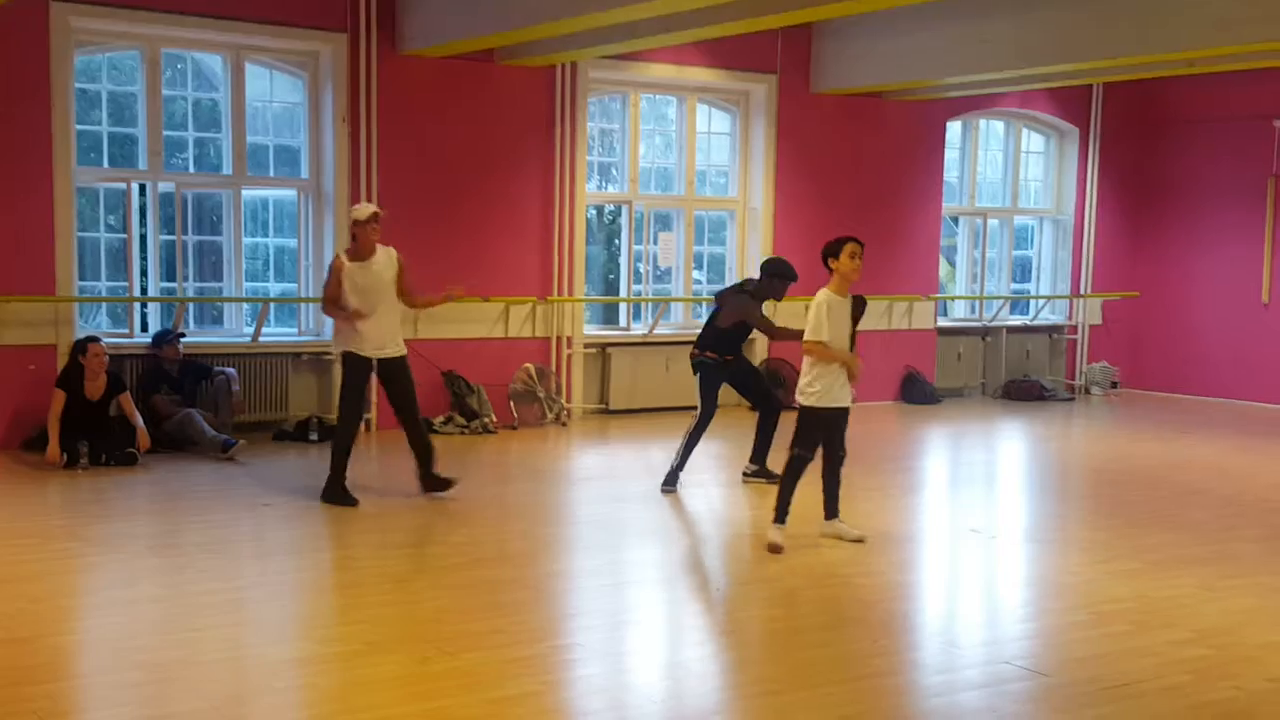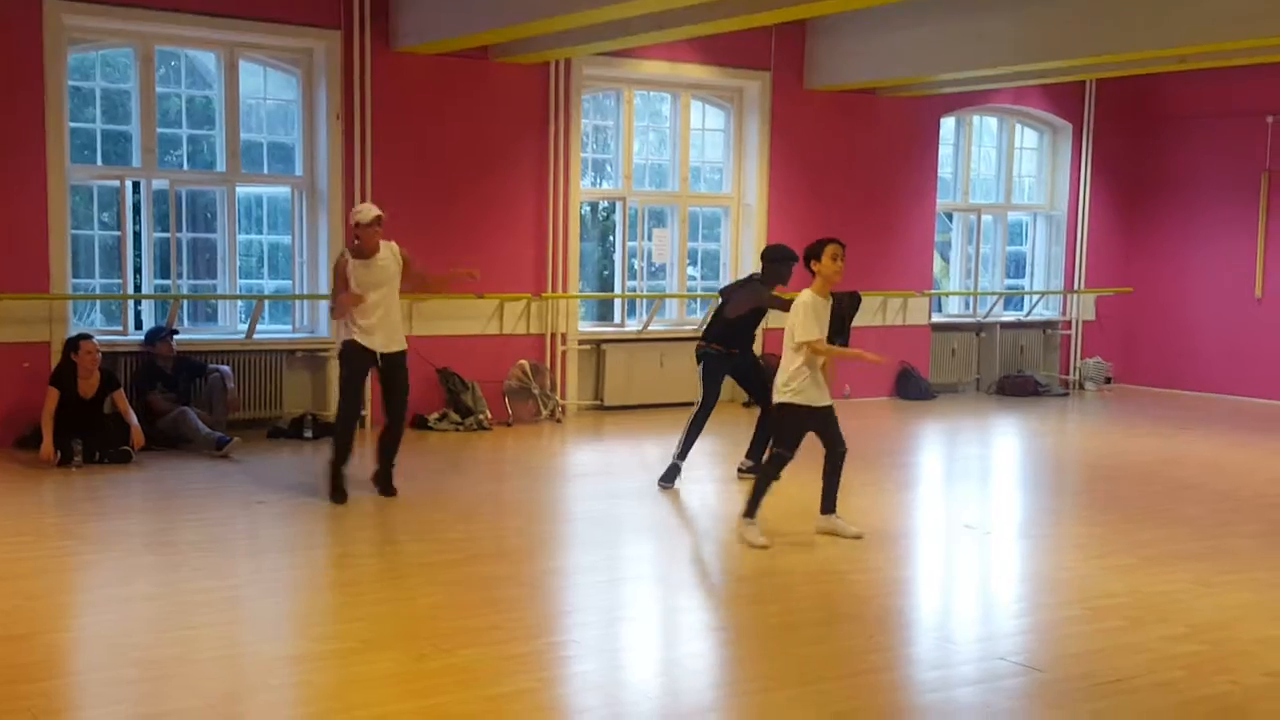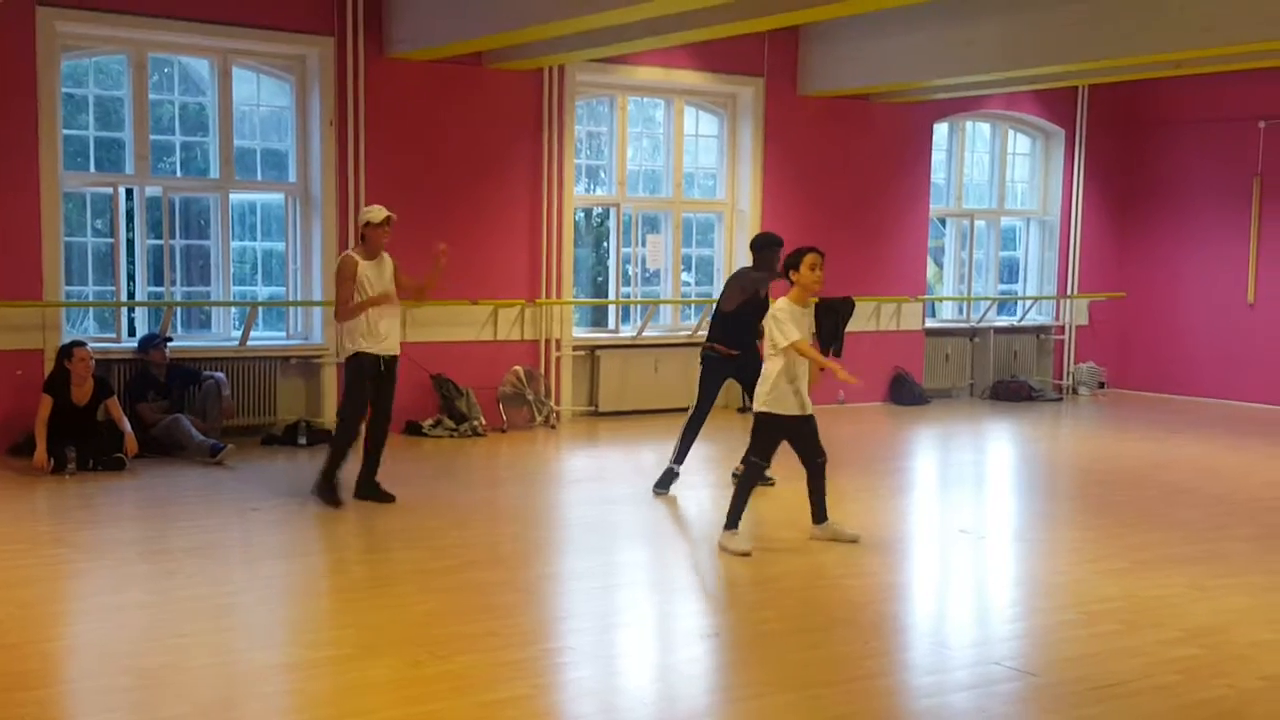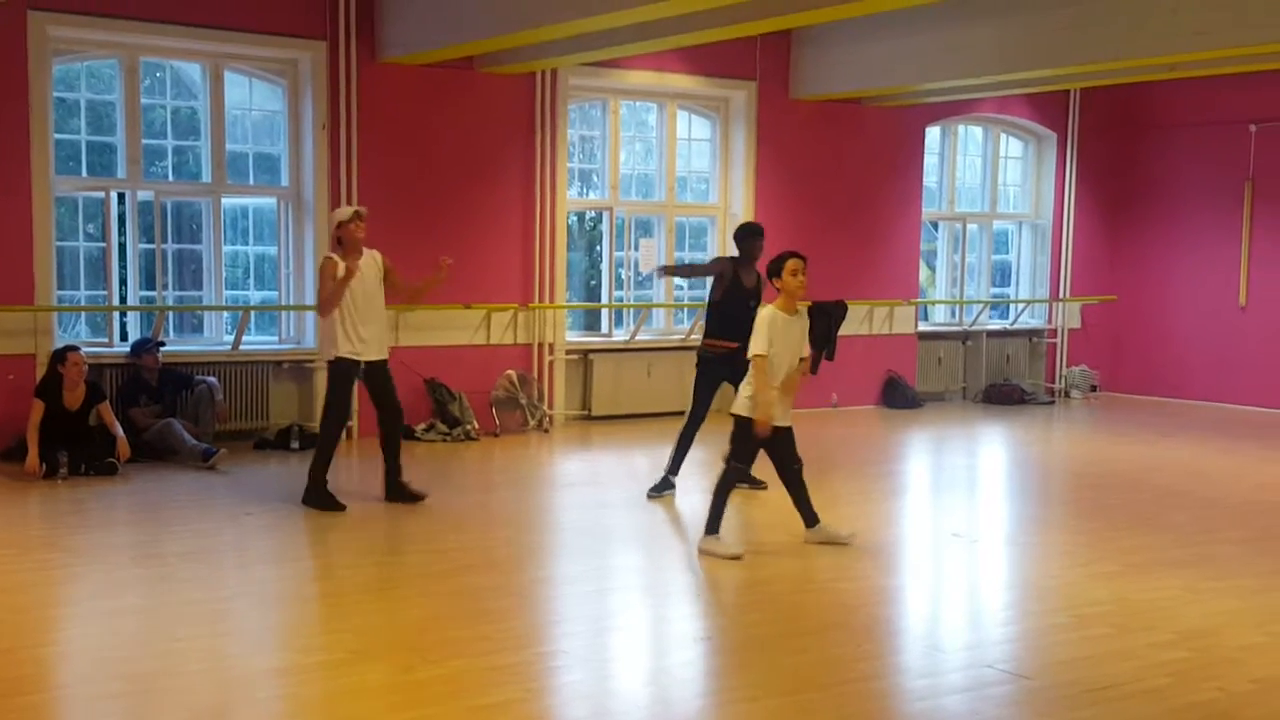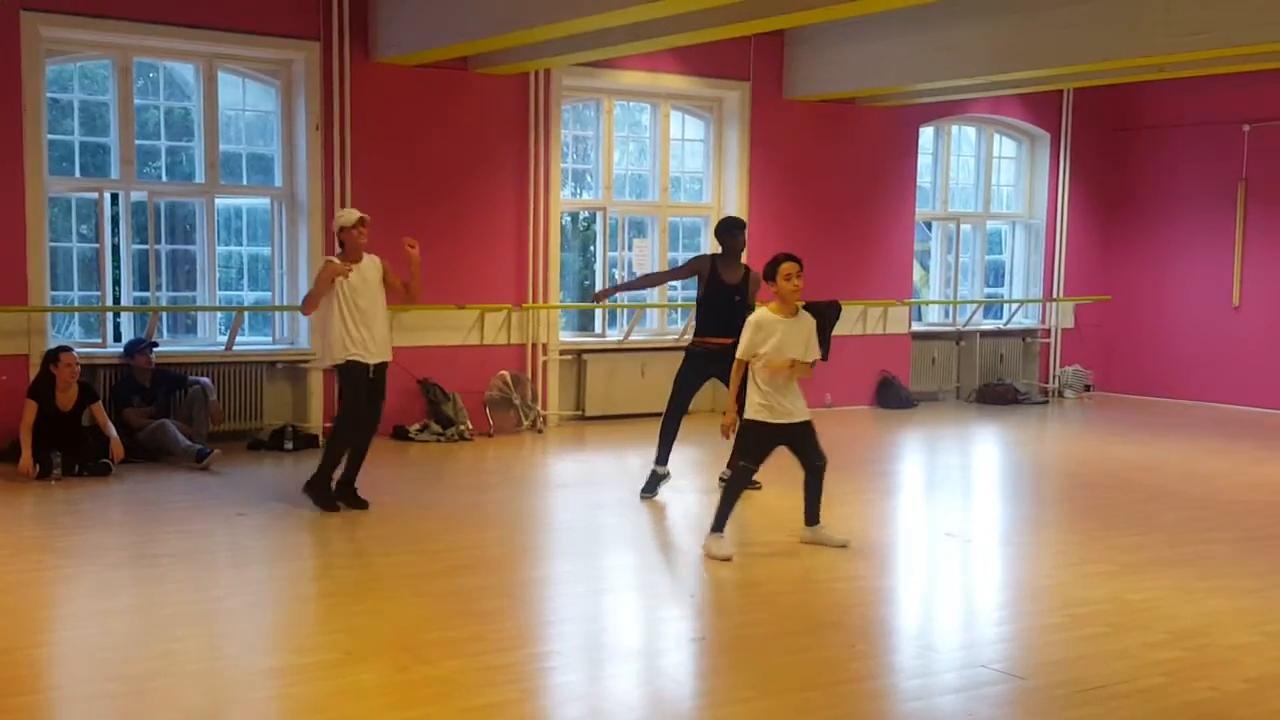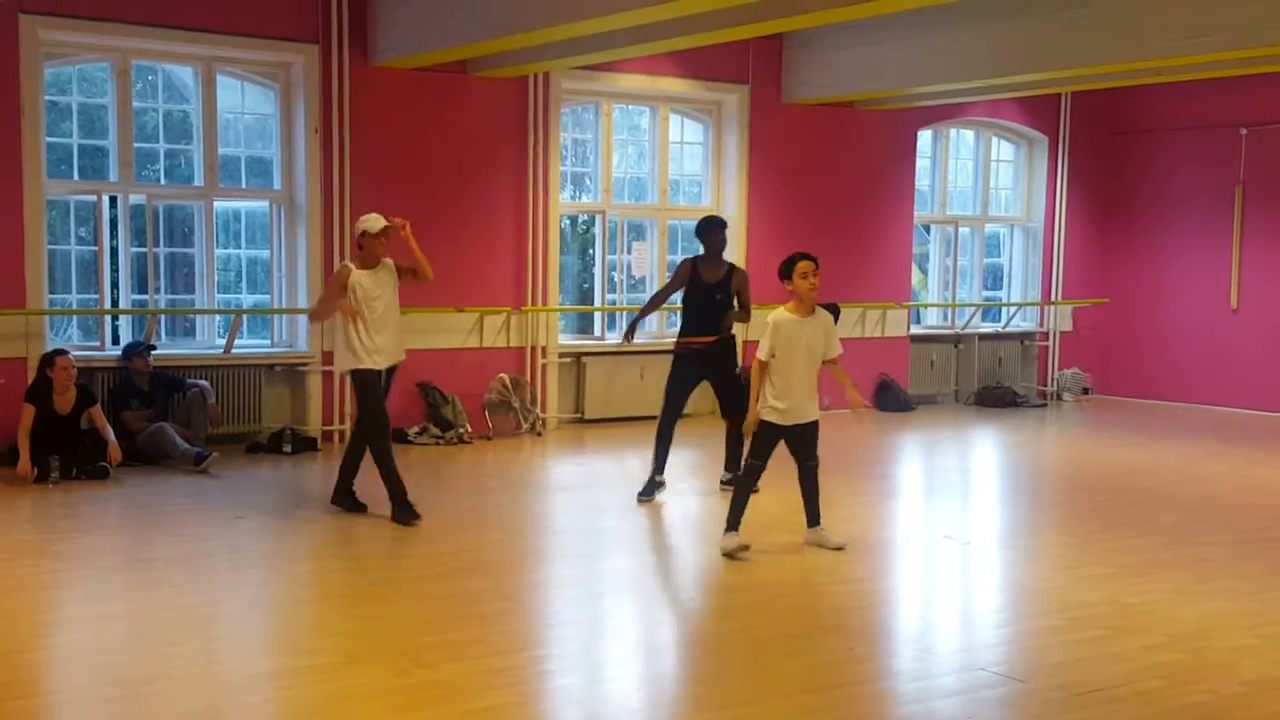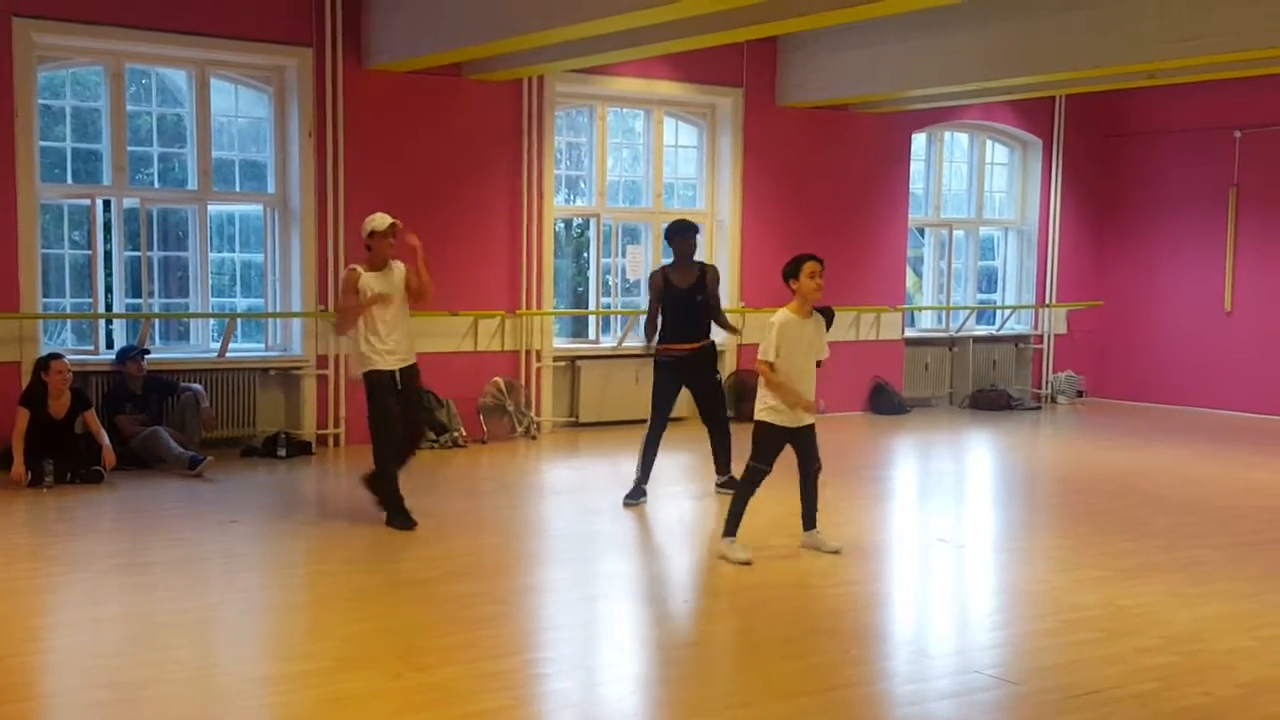
dt=0.3s
person 1, frame 1
left shoulder: (847, 301)
right shoulder: (823, 301)
right elbow: (812, 347)
left wrist: (849, 363)
right wrist: (847, 358)
left hip: (840, 394)
right hip: (816, 393)
left knee: (835, 457)
right knee: (800, 457)
left ankle: (831, 520)
right ankle: (778, 525)
person 1, frame 2
left shoulder: (827, 301)
right shoulder: (805, 302)
right elbow: (815, 347)
left wrist: (826, 368)
right wrist: (856, 354)
left hip: (818, 393)
right hip: (794, 393)
left knee: (837, 449)
right knee: (780, 455)
left ankle: (828, 516)
right ankle: (748, 520)
person 1, frame 3
left shoulder: (809, 310)
right shoulder: (781, 310)
right elbow: (800, 347)
right wrist: (835, 368)
left hip: (800, 403)
right hip: (772, 402)
left knee: (816, 459)
right knee: (756, 465)
left ankle: (821, 523)
right ankle: (730, 530)
person 1, frame 4
left shoulder: (802, 319)
right shoulder: (766, 317)
left elbow: (804, 360)
right elbow: (759, 362)
left wrist: (794, 380)
right wrist: (763, 405)
left hip: (781, 412)
right hip: (752, 408)
left knee: (792, 469)
right knee: (735, 469)
left ankle: (813, 527)
right ankle: (710, 536)
person 1, frame 5
left shoulder: (807, 322)
right shoulder: (758, 320)
left elbow: (808, 366)
right elbow: (740, 365)
left wrist: (791, 366)
right wrist: (731, 410)
left hip: (795, 411)
right hip: (760, 412)
left knee: (816, 463)
right knee: (743, 471)
left ankle: (812, 527)
right ankle: (716, 534)
person 1, frame 6
left shoulder: (825, 320)
right shoulder: (776, 320)
left elbow: (832, 362)
right elbow: (759, 364)
left wrist: (850, 390)
right wrist: (753, 407)
left hip: (807, 412)
right hip: (772, 411)
left knee: (809, 468)
right knee: (753, 469)
left ankle: (814, 528)
right ankle: (731, 532)
person 1, frame 7
left shoulder: (819, 322)
right shoulder: (780, 322)
right elbow: (764, 368)
left wrist: (807, 401)
right wrist: (796, 398)
left hip: (803, 416)
right hip: (773, 413)
left knee: (811, 469)
right knee: (755, 472)
left ankle: (810, 532)
right ankle: (729, 538)
person 2, frame 1
left shoulder: (393, 258)
right shoulder: (340, 264)
left elbow: (409, 299)
right elbow: (327, 304)
left wrist: (444, 298)
right wrist: (344, 315)
left hip: (391, 347)
right hip: (355, 350)
left knee: (409, 413)
right knee: (350, 415)
left ankle: (427, 474)
right ankle: (335, 484)
person 2, frame 2
left shoulder: (397, 253)
right shoulder: (345, 262)
left elbow: (422, 283)
right elbow: (335, 311)
left wrist: (459, 274)
right wrist: (340, 305)
left hip: (393, 343)
right hip: (357, 342)
left knee: (398, 411)
right knee: (349, 408)
left ankle: (385, 472)
right ankle: (337, 473)
person 2, frame 3
left shoulder: (387, 262)
right shoulder: (349, 263)
left elbow: (415, 293)
right elbow: (340, 314)
left wrist: (438, 268)
right wrist: (370, 302)
left hip: (387, 349)
right hip: (360, 349)
left knee: (382, 416)
right knee: (353, 413)
left ankle: (367, 481)
right ankle: (328, 477)
person 2, frame 4
left shoulder: (378, 260)
right shoulder: (331, 264)
left elbow: (410, 294)
right elbow: (323, 310)
left wrist: (437, 277)
right wrist: (346, 278)
left hip: (375, 352)
right hip: (344, 352)
left knee: (393, 415)
right knee: (336, 420)
left ankle: (393, 483)
right ankle: (316, 488)
person 2, frame 5
left shoulder: (376, 264)
right shoulder: (332, 267)
left elbow: (411, 296)
right elbow: (307, 309)
left wrist: (415, 263)
right wrist: (329, 278)
left hip: (379, 354)
right hip: (349, 355)
left knee: (369, 422)
right knee: (351, 419)
left ankle: (345, 485)
right ankle: (319, 482)
person 2, frame 6
left shoulder: (391, 268)
right shoulder: (346, 273)
left elbow: (427, 276)
right elbow: (314, 315)
left wrist: (408, 238)
right wrist: (337, 305)
left hip: (388, 359)
right hip: (363, 362)
left knee: (367, 426)
right knee: (380, 428)
left ankle: (343, 490)
right ankle: (400, 501)
person 2, frame 7
left shoulder: (401, 270)
right shoulder: (355, 275)
left elbow: (426, 296)
right elbow: (342, 326)
left wrist: (418, 256)
right wrist: (368, 301)
left hip: (406, 360)
right hip: (375, 364)
left knee: (415, 430)
right knee: (387, 435)
left ankle: (378, 478)
right ankle: (394, 506)
person 3, frame 1
left shoulder: (751, 287)
right shoulder: (744, 303)
left elbow: (719, 296)
right elbow: (773, 334)
left hip: (733, 357)
right hip: (708, 359)
left knee: (771, 406)
right knee: (706, 411)
left ankle: (755, 467)
right ankle: (675, 470)
person 3, frame 2
left shoulder: (758, 283)
right shoulder: (755, 291)
left elbow: (725, 293)
right elbow: (789, 306)
left wrist: (738, 317)
left hip: (740, 352)
right hip: (713, 352)
left knee: (772, 402)
right knee: (706, 404)
left ankle: (751, 463)
right ankle: (676, 464)
person 3, frame 3
left shoulder: (764, 284)
right shoulder: (744, 278)
left wrist: (757, 332)
right wrist: (775, 275)
left hip: (746, 355)
right hip: (718, 354)
right knee: (701, 409)
left ankle: (746, 468)
right ankle: (673, 469)
person 3, frame 4
left shoulder: (759, 280)
right shoulder: (725, 267)
right elbow: (699, 270)
right wrist: (673, 269)
left hip: (742, 354)
right hip: (713, 353)
right knee: (696, 415)
left ankle: (739, 471)
right ankle: (670, 476)
person 3, frame 5
left shoulder: (751, 278)
right shoulder: (704, 264)
right elbow: (662, 277)
right wrist: (617, 288)
left hip: (733, 351)
right hip: (701, 350)
right knee: (675, 409)
left ankle: (731, 471)
right ankle: (659, 470)
person 3, frame 6
left shoulder: (737, 276)
right shoulder: (688, 267)
left elbow: (746, 314)
right elbow: (663, 295)
left wrist: (733, 315)
right wrist: (636, 320)
left hip: (721, 350)
right hip: (688, 351)
left knee: (737, 413)
right knee: (669, 413)
left ankle: (730, 474)
right ankle: (656, 477)
person 3, frame 7
left shoulder: (709, 273)
right shoulder: (659, 277)
left elbow: (714, 310)
right elbow: (652, 317)
left wrist: (726, 325)
right wrist: (650, 346)
left hip: (701, 354)
right hip: (667, 357)
left knee: (717, 417)
right knee: (658, 422)
left ankle: (724, 476)
right ankle: (639, 486)
